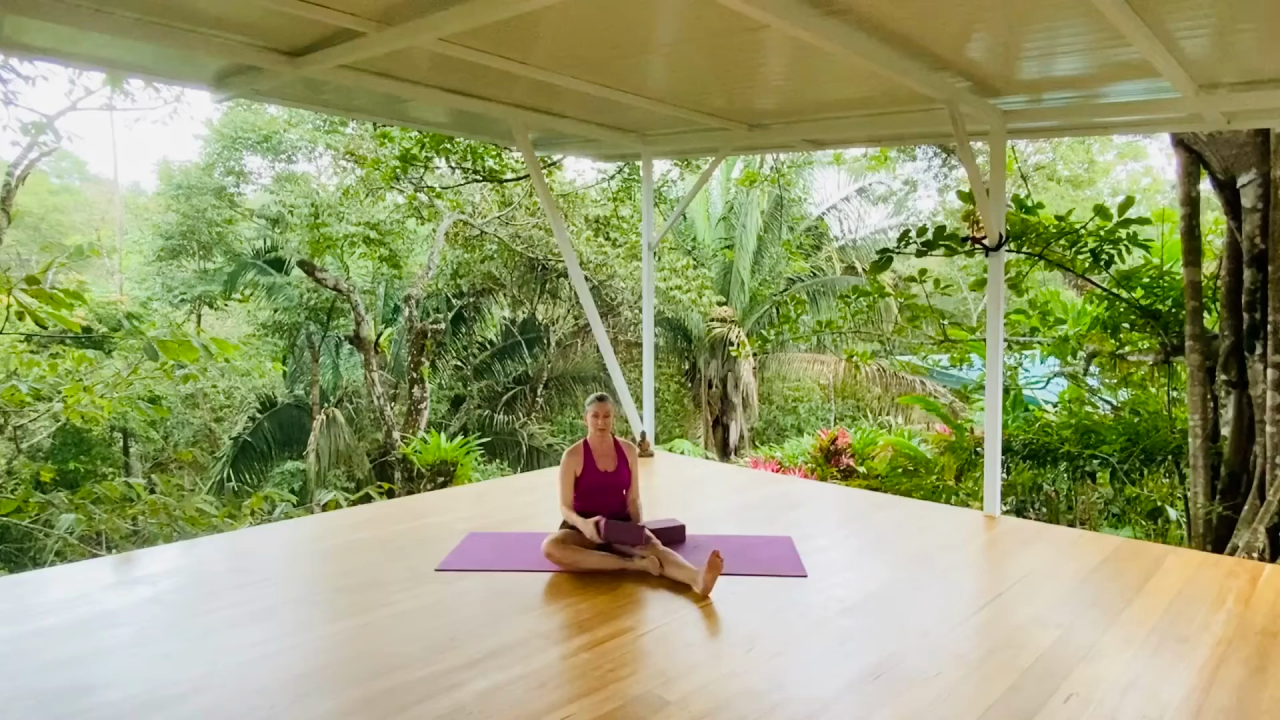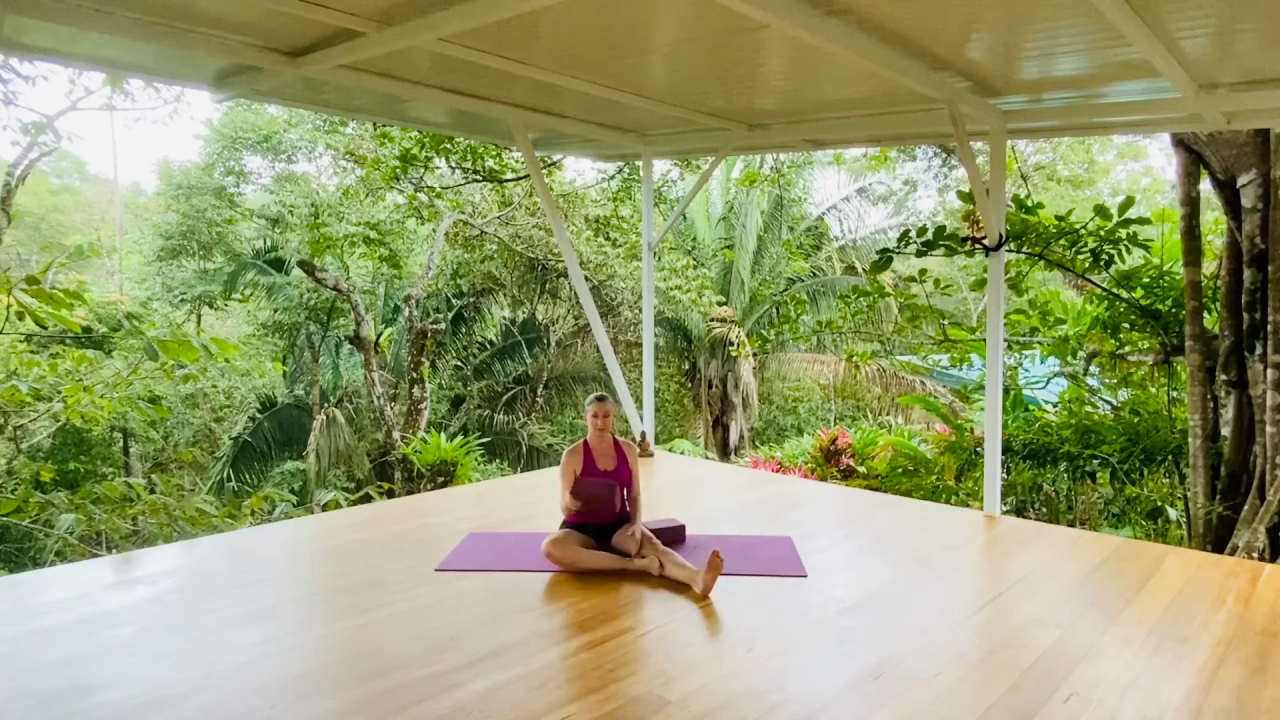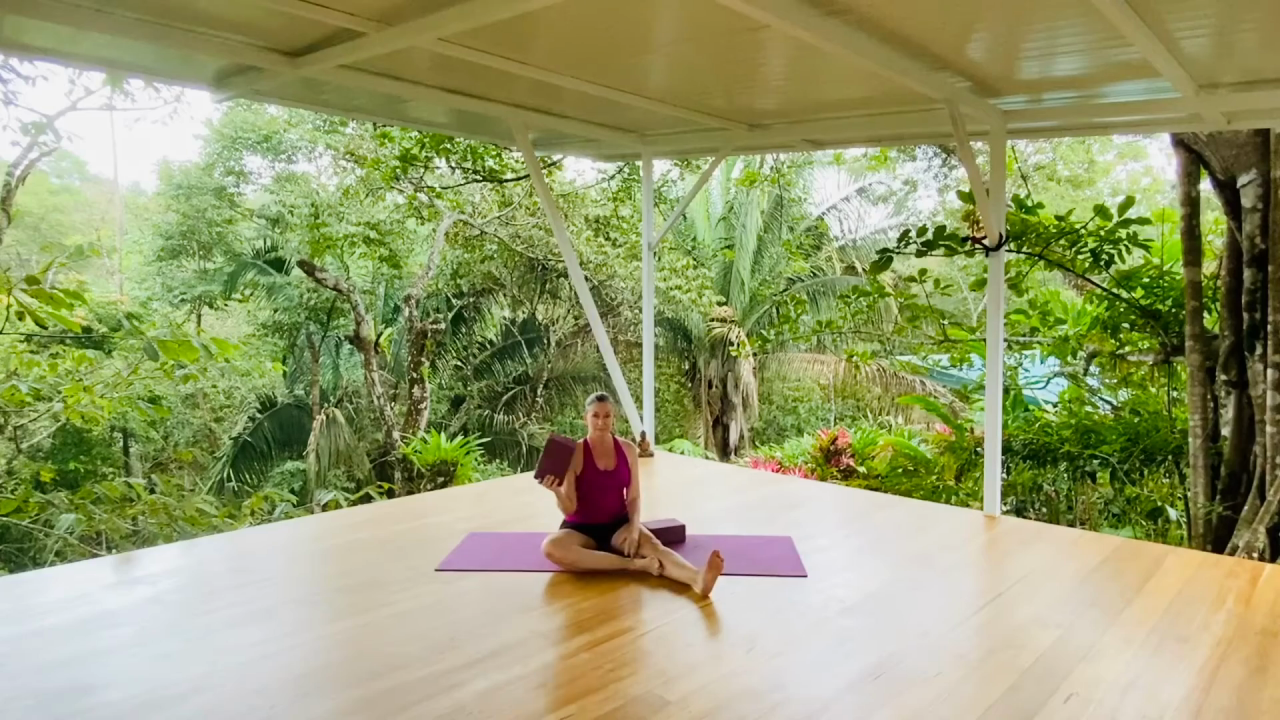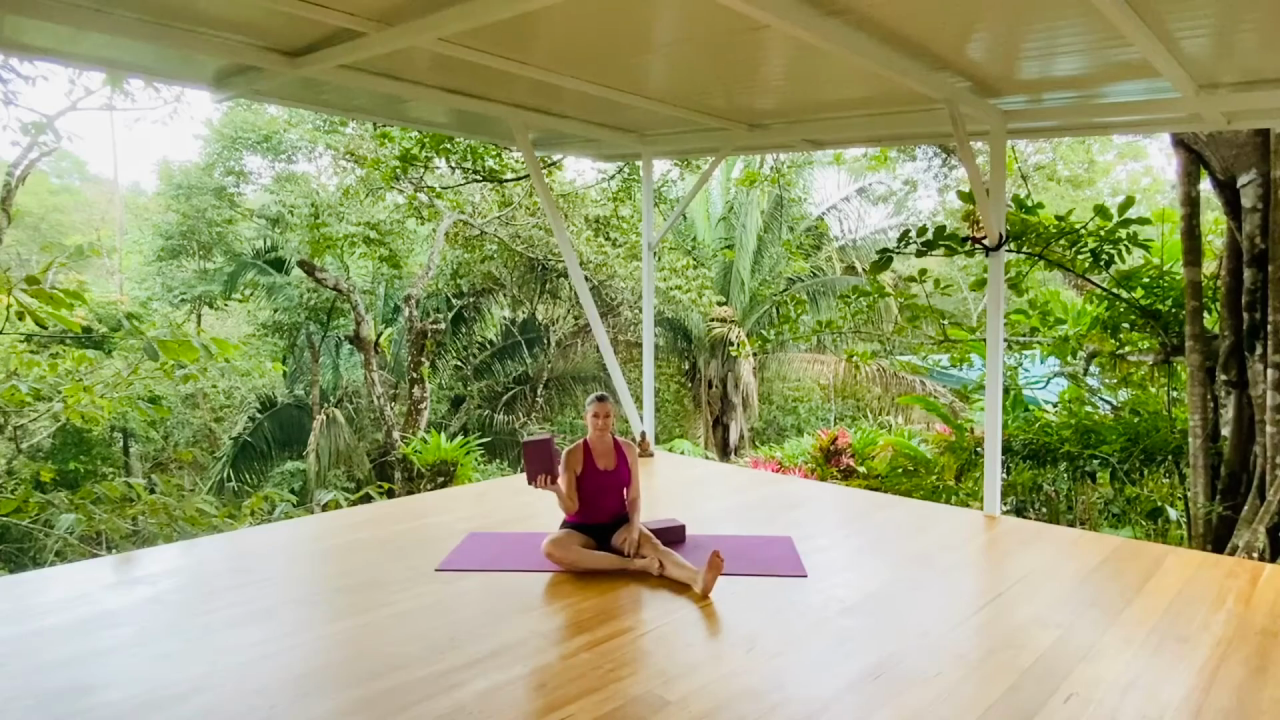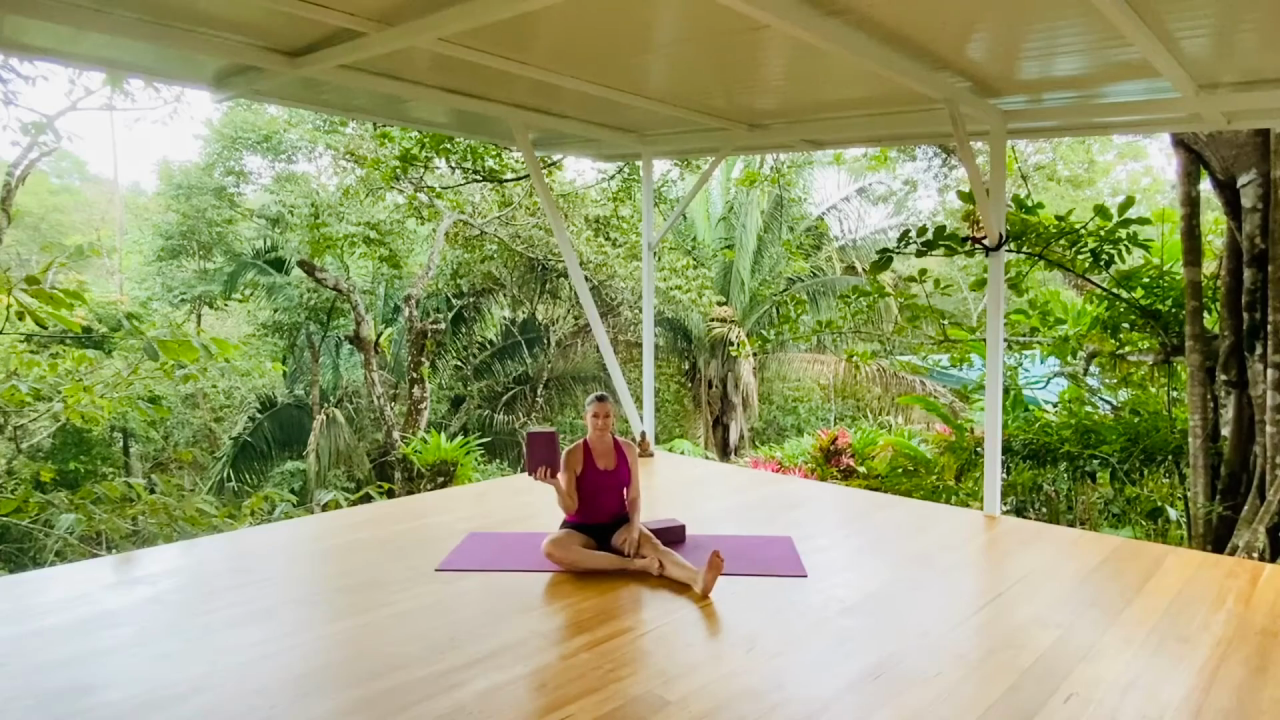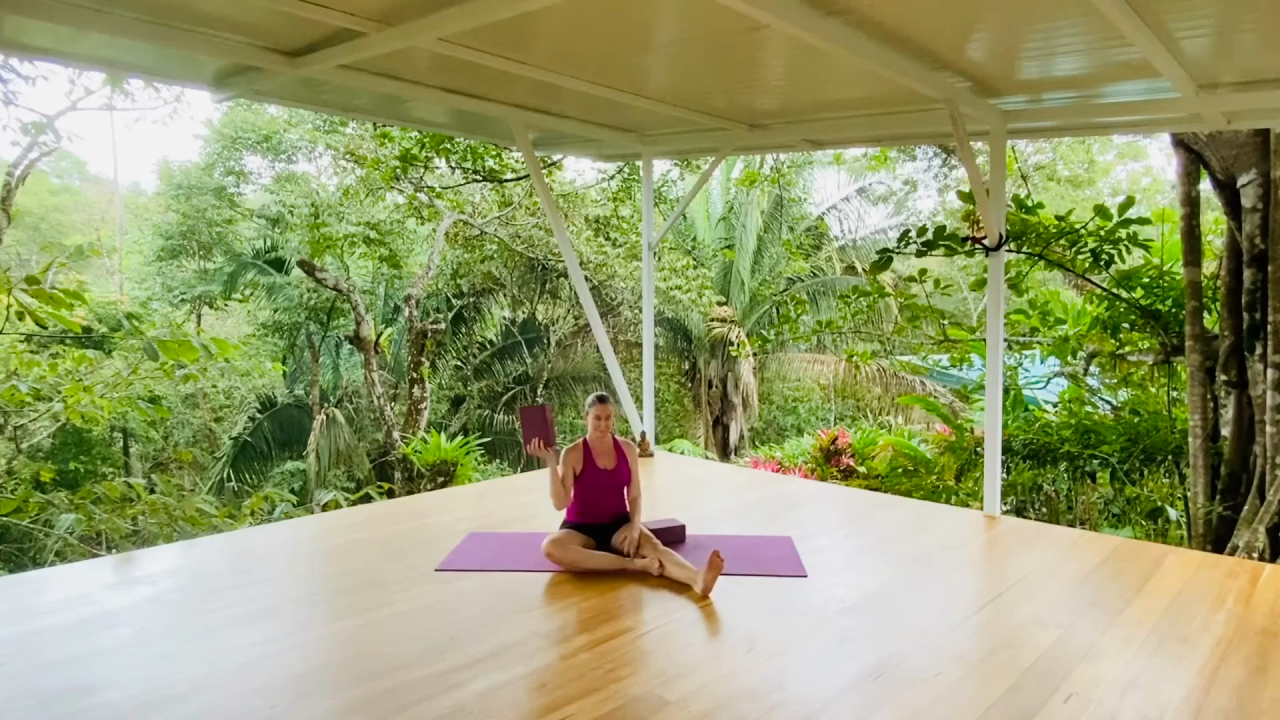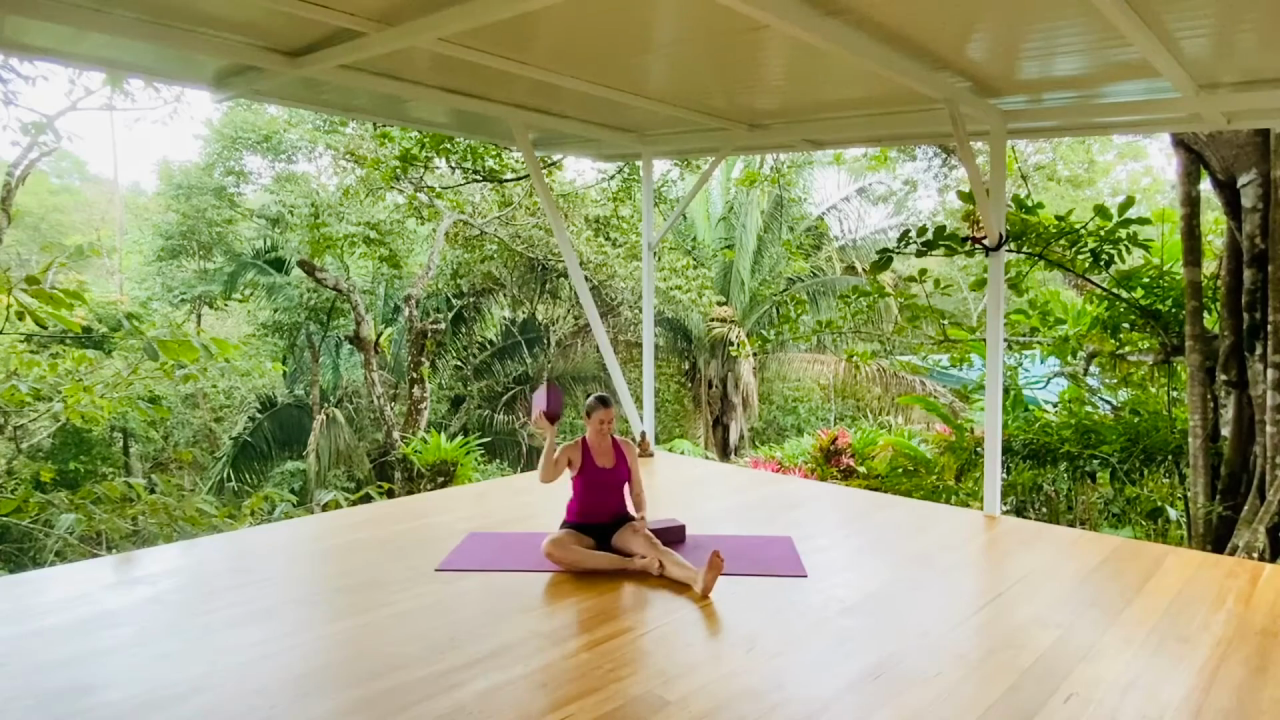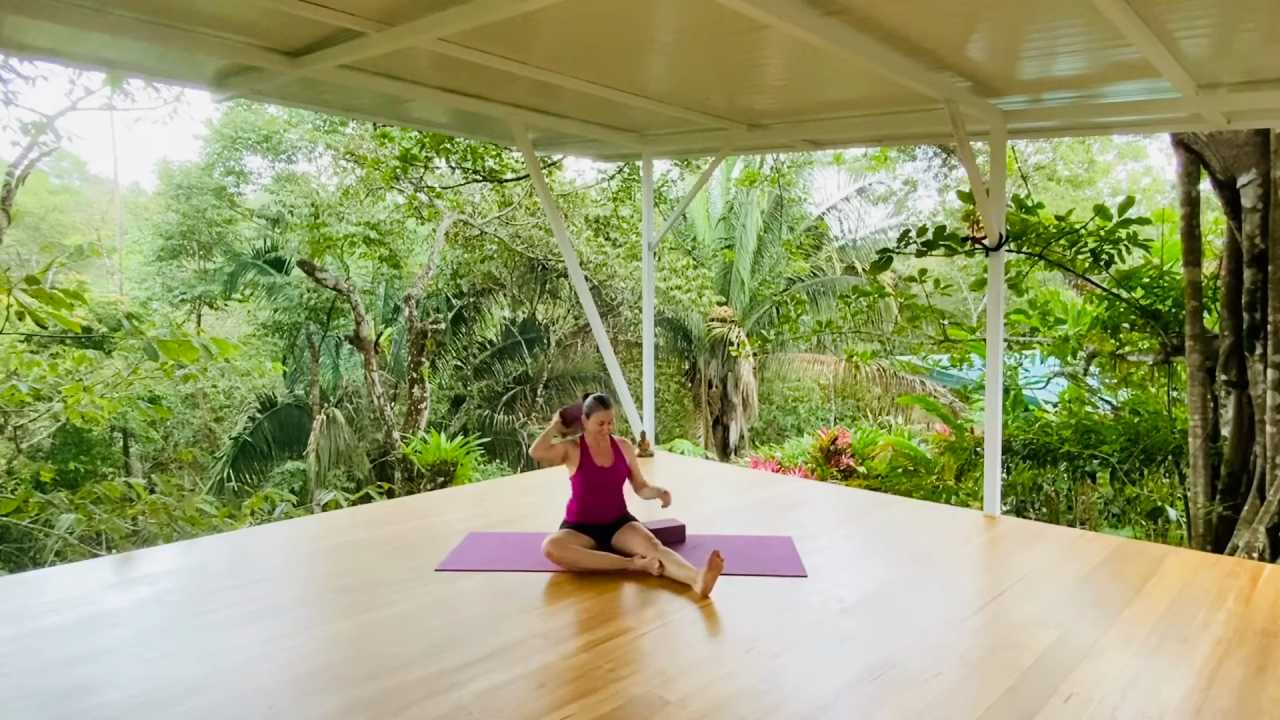
dt=0.2s
person 1, frame 1
left shoulder: (628, 450)
right shoulder: (573, 456)
left elbow: (633, 499)
right elbow: (565, 507)
right wrist: (583, 524)
left hip: (619, 523)
right hip: (584, 526)
left knee: (652, 545)
right knee: (551, 548)
left ankle: (697, 579)
right ankle: (633, 564)
person 1, frame 2
left shoulder: (628, 450)
right shoulder: (573, 455)
left elbow: (634, 496)
right elbow: (566, 509)
left wrist: (636, 525)
right wrist: (570, 502)
left hip: (617, 524)
right hip: (581, 528)
left knee: (651, 545)
right knee: (551, 548)
left ankle: (696, 579)
right ankle: (633, 564)
person 1, frame 3
left shoulder: (627, 449)
right shoulder: (572, 455)
left elbow: (633, 497)
right elbow: (568, 509)
left wrist: (634, 527)
right wrist: (557, 492)
left hip: (618, 523)
right hip: (581, 528)
left knee: (652, 545)
right knee: (551, 548)
left ankle: (697, 579)
right ankle: (634, 564)
person 1, frame 4
left shoulder: (627, 449)
right shoulder: (573, 455)
left elbow: (634, 497)
right elbow: (570, 509)
left wrist: (634, 527)
right wrist: (557, 490)
left hip: (618, 523)
right hip: (581, 528)
left knee: (651, 545)
right knee: (551, 547)
left ankle: (697, 578)
right ankle: (634, 564)
person 1, frame 5
left shoulder: (627, 449)
right shoulder: (573, 455)
left elbow: (634, 497)
right elbow: (570, 508)
left wrist: (634, 528)
right wrist: (557, 486)
left hip: (618, 523)
right hip: (581, 528)
left knee: (652, 545)
right knee: (551, 547)
left ankle: (697, 579)
right ankle: (633, 564)
person 1, frame 6
left shoulder: (627, 449)
right shoulder: (573, 454)
left elbow: (635, 496)
right elbow: (561, 503)
left wrist: (635, 526)
right wrist: (551, 464)
left hip: (618, 523)
right hip: (580, 527)
left knee: (651, 545)
right knee: (551, 547)
left ankle: (697, 578)
right ankle: (633, 564)
person 1, frame 7
left shoulder: (626, 448)
right shoulder: (572, 450)
left elbow: (637, 492)
right elbow: (545, 477)
left wrist: (641, 512)
right wrist: (551, 436)
left hip: (618, 523)
right hip: (581, 527)
left knee: (652, 545)
right knee: (551, 547)
left ankle: (697, 579)
right ankle: (632, 564)
person 1, frame 8
left shoulder: (624, 447)
right shoulder: (571, 449)
left elbow: (640, 487)
right elbow: (536, 452)
left wrist: (657, 492)
right wrist: (556, 425)
left hip: (619, 523)
right hip: (580, 527)
left knee: (652, 545)
right knee: (551, 547)
left ankle: (697, 578)
right ankle: (632, 564)
